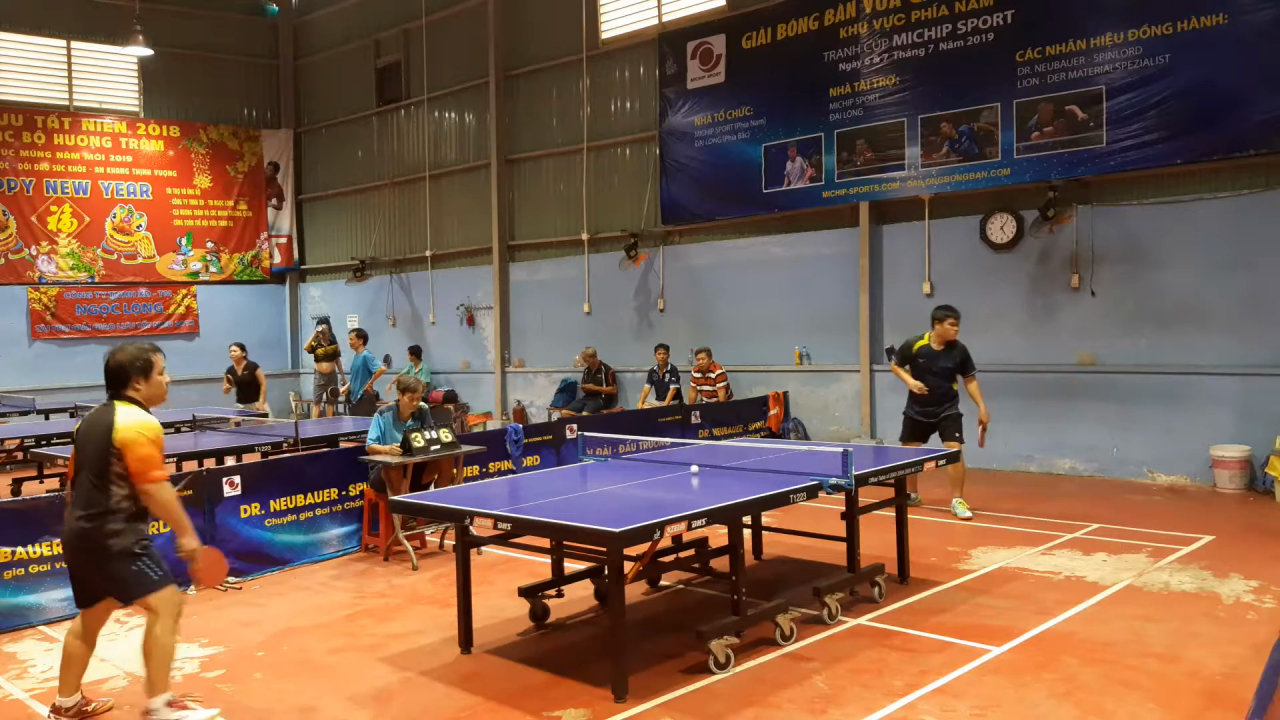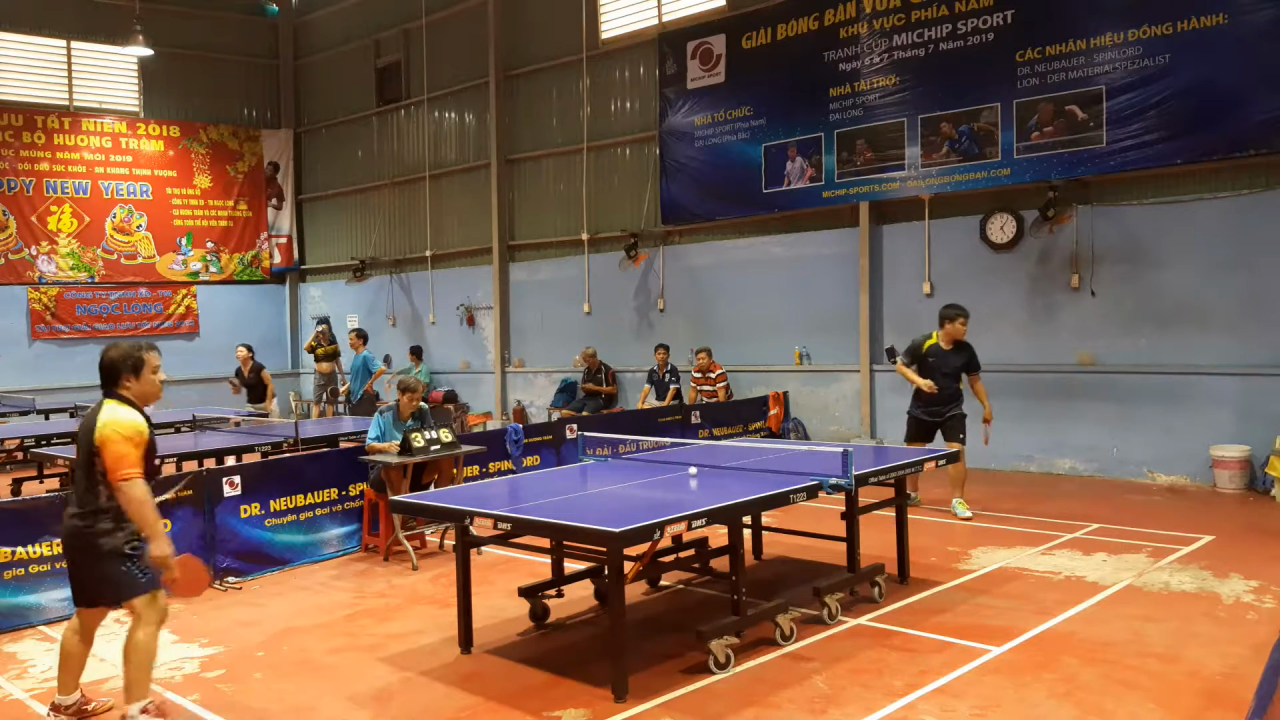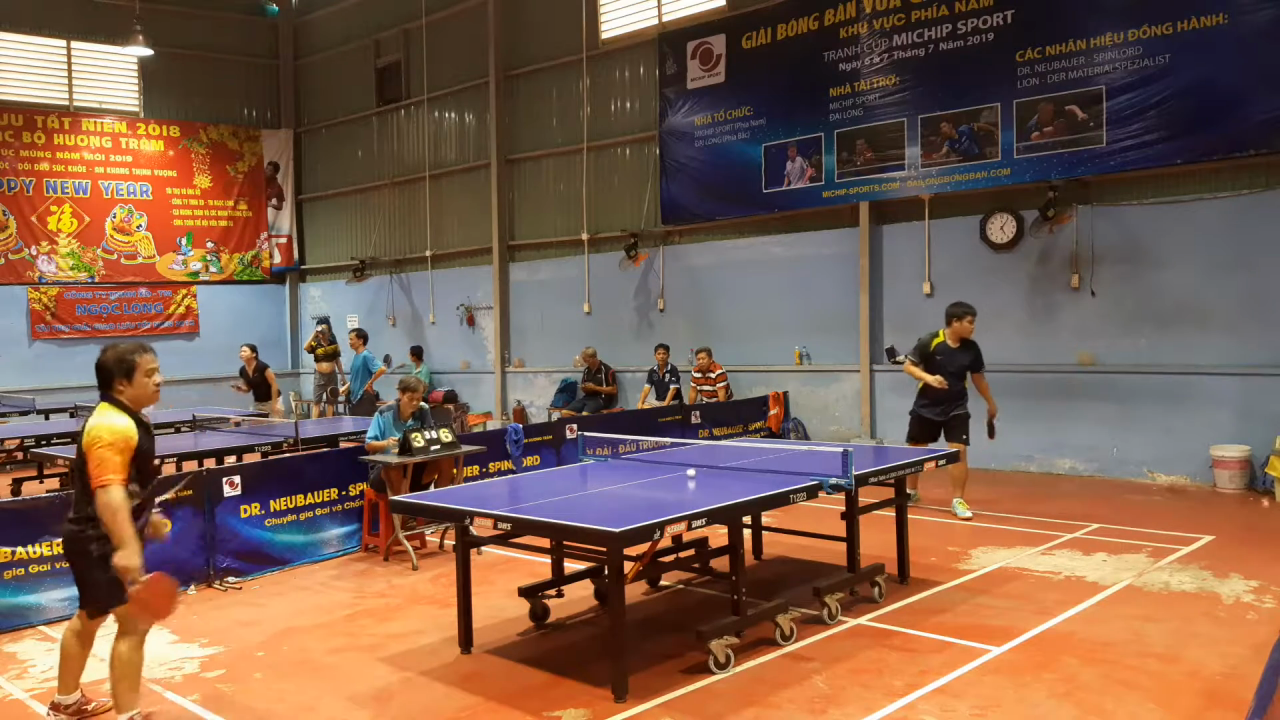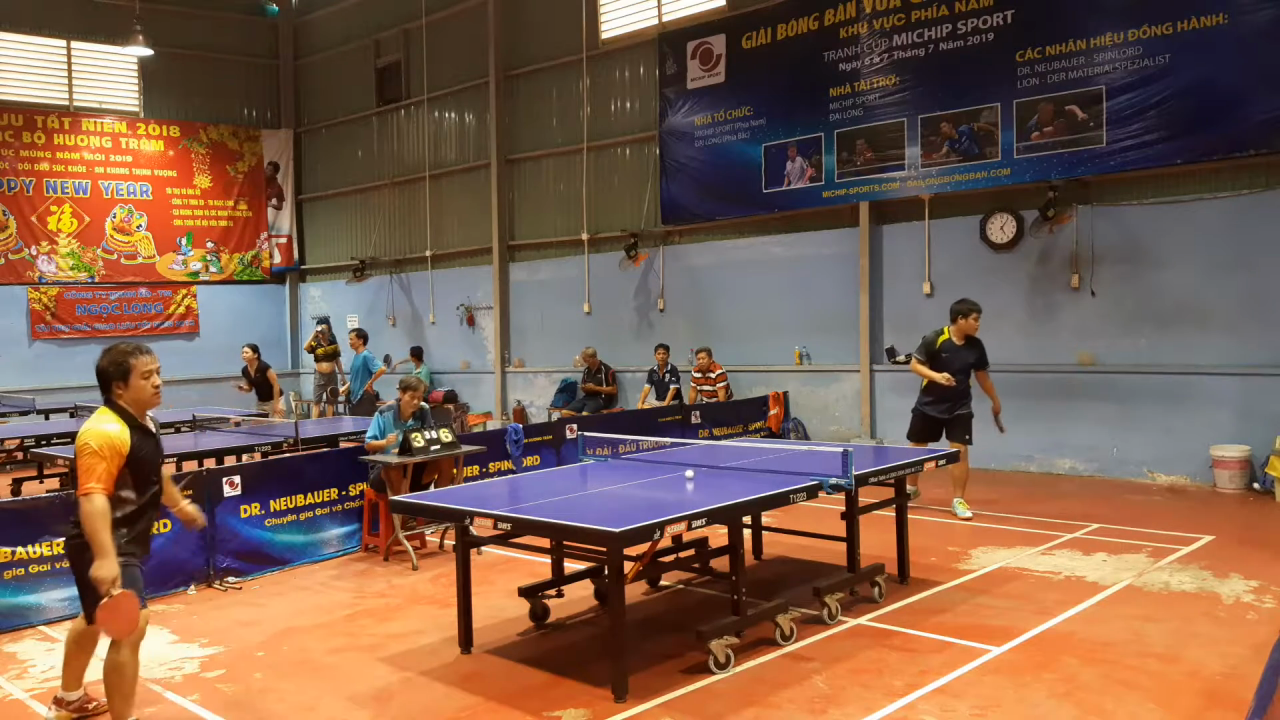
dt=0.1s
person 1, frame 1
left shoulder: (95, 419)
right shoulder: (138, 423)
right elbow: (153, 486)
left wrist: (72, 524)
right wrist: (186, 533)
left hip: (80, 533)
right hip: (112, 536)
left knee: (91, 615)
right knee: (166, 605)
person 1, frame 2
left shoulder: (104, 413)
right shoulder: (125, 420)
right elbow: (130, 482)
right wrist: (156, 538)
left hip: (87, 531)
right hip: (108, 536)
left knee: (88, 615)
right knee: (149, 609)
person 1, frame 3
left shoulder: (110, 418)
right shoulder: (115, 426)
right elbow: (108, 490)
left wrist: (149, 515)
right wrist: (127, 547)
left hip: (89, 537)
right hip: (101, 542)
left knee: (89, 618)
right knee: (135, 622)
person 1, frame 4
left shoulder: (139, 421)
right shoulder: (106, 430)
left elbow: (151, 474)
right elbow: (92, 497)
left wrist: (179, 504)
right wrist: (106, 557)
left hip: (123, 544)
right hip: (106, 549)
left knee: (92, 621)
right knee: (132, 627)
person 2, frame 1
left shoulder: (959, 350)
right shoulder: (914, 345)
left elbow: (970, 380)
right elbow: (896, 365)
left wrist: (982, 407)
right wrist: (910, 381)
left hip: (947, 410)
right hip: (917, 410)
left knee: (955, 451)
left ankle: (958, 500)
right ankle: (912, 494)
person 2, frame 2
left shoulder: (966, 350)
right shoulder: (922, 344)
left elbow: (974, 379)
right elbow: (901, 366)
left wrist: (986, 407)
right wrist: (919, 381)
left hip: (952, 410)
right hip: (921, 409)
left knee: (957, 452)
left ankle: (957, 500)
right ankle: (912, 493)
person 2, frame 3
left shoulder: (972, 348)
right shoulder: (929, 342)
left elbow: (978, 377)
right elbow: (909, 366)
left wrist: (991, 403)
right wrist: (928, 378)
left hip: (956, 409)
right hip: (926, 407)
left knee: (959, 452)
left ankle: (958, 501)
right ankle: (911, 491)
person 2, frame 4
left shoulder: (976, 345)
right shoulder: (934, 340)
left elbow: (982, 375)
right elbow: (914, 364)
left wrist: (995, 401)
right wrist: (936, 376)
left hip: (959, 408)
right hip: (929, 406)
left knee: (960, 452)
right knee: (916, 449)
left ankle: (958, 500)
right ankle: (911, 488)
